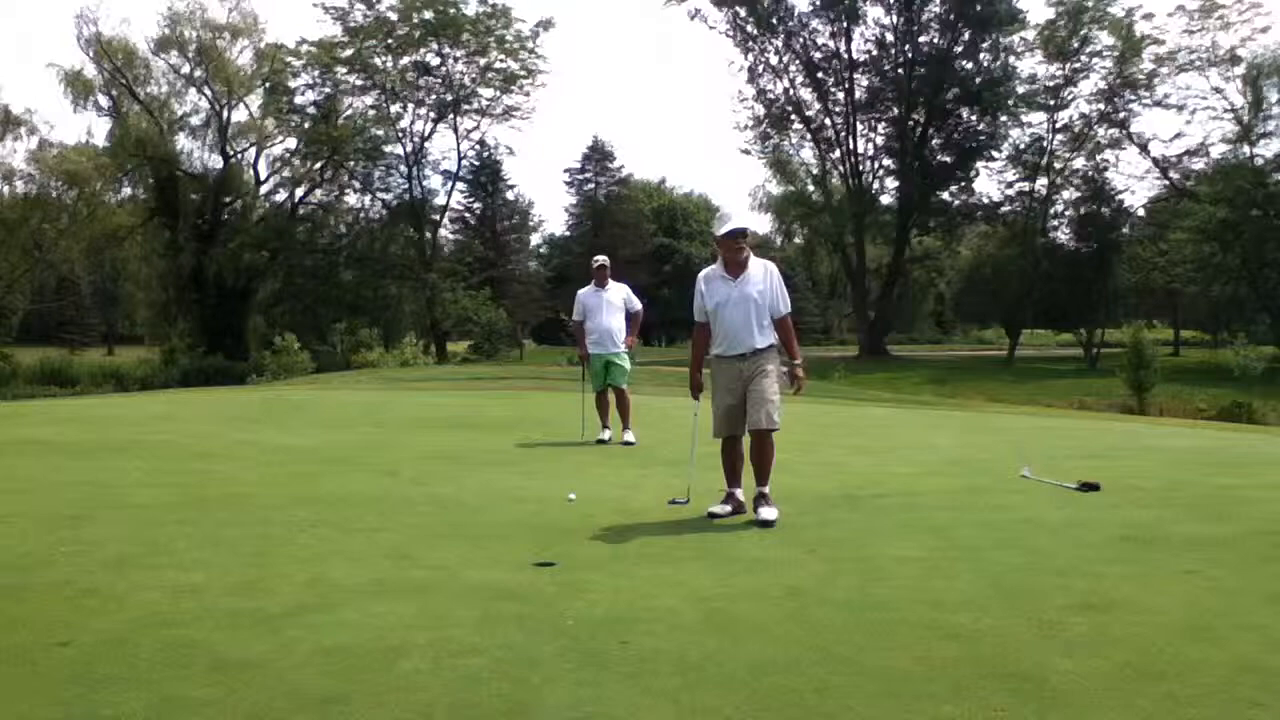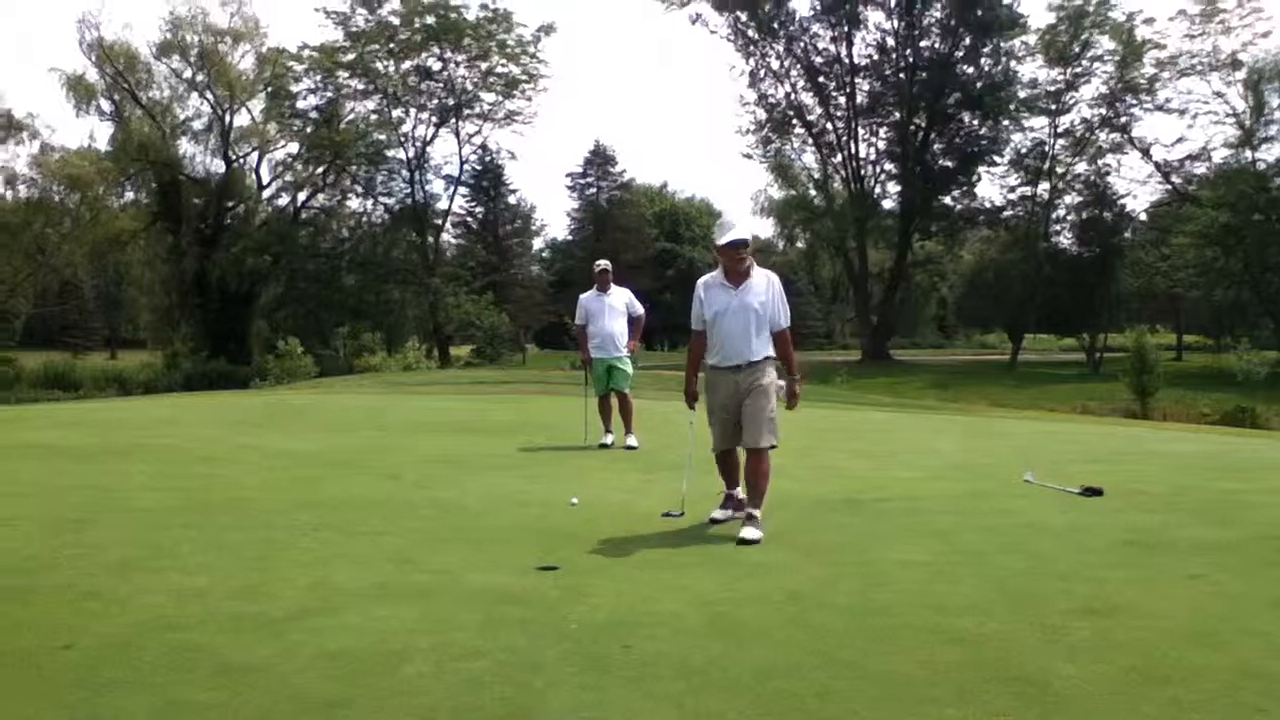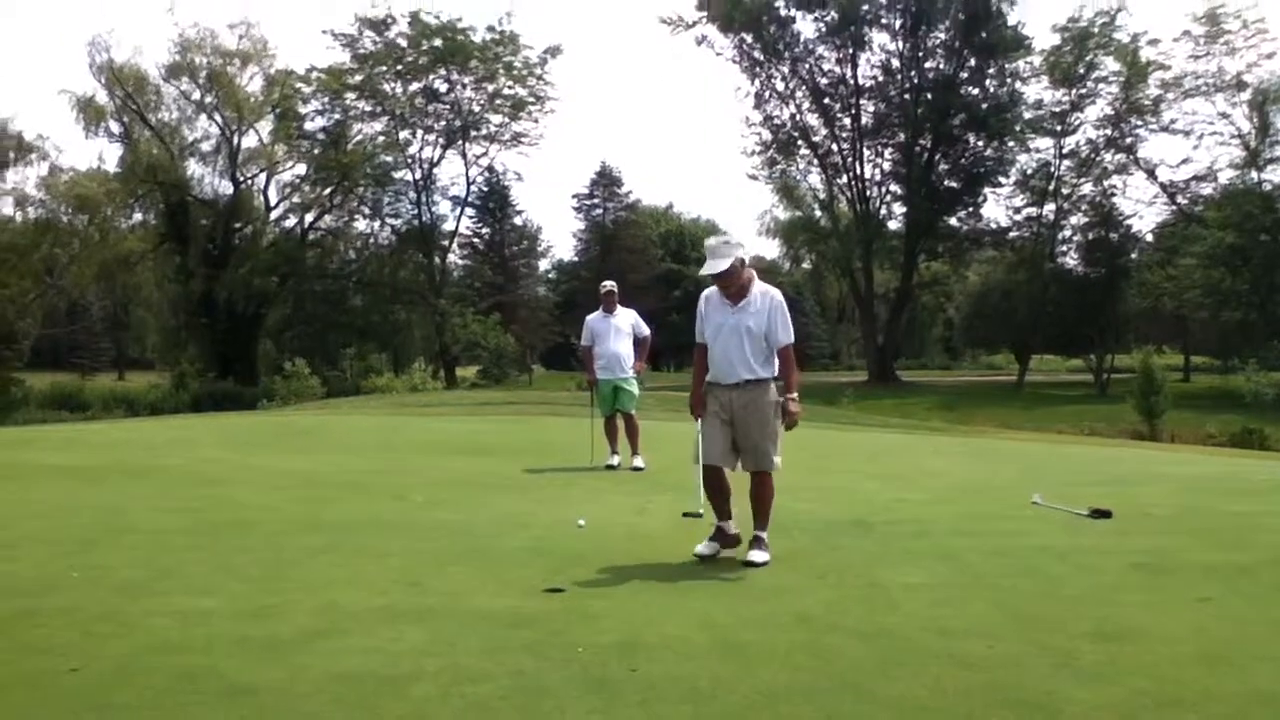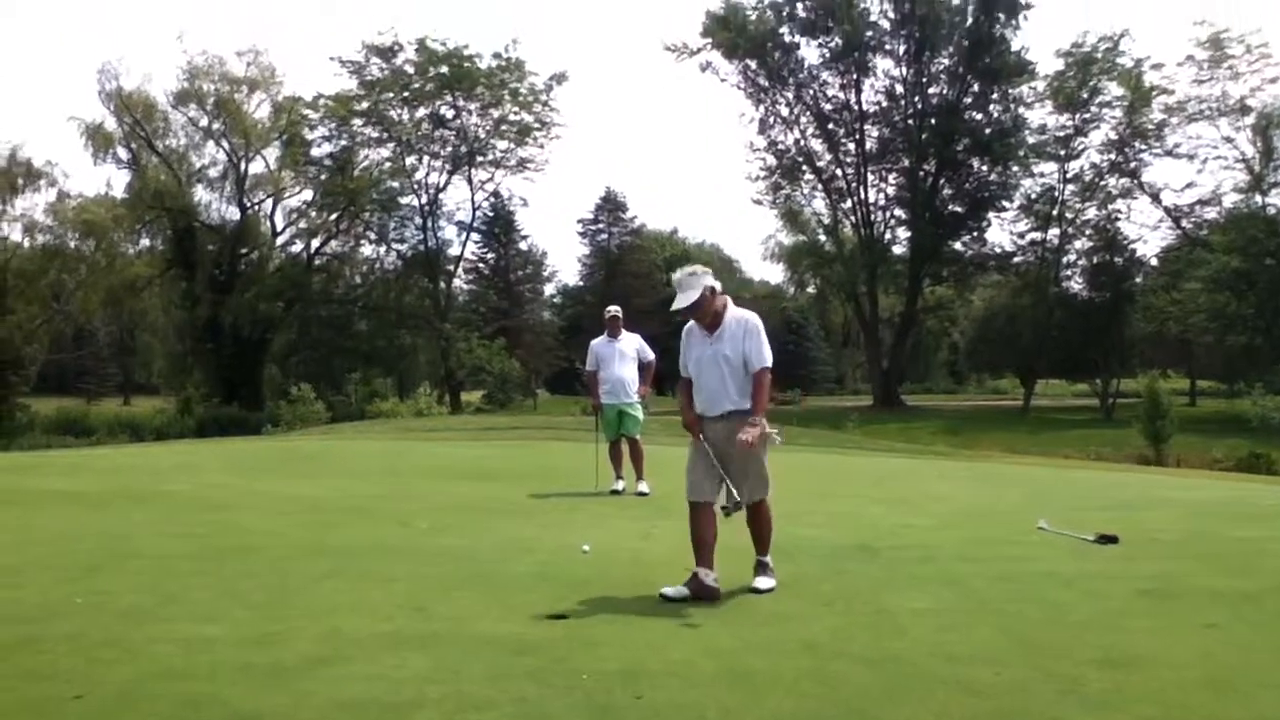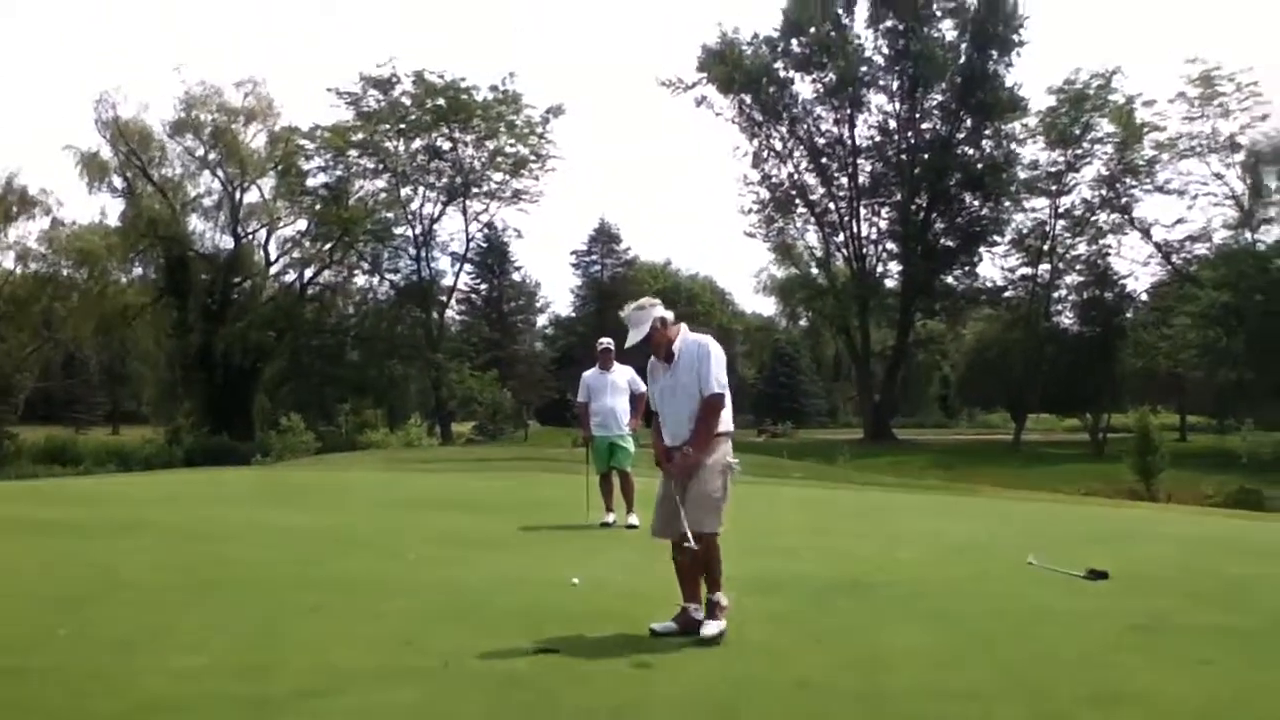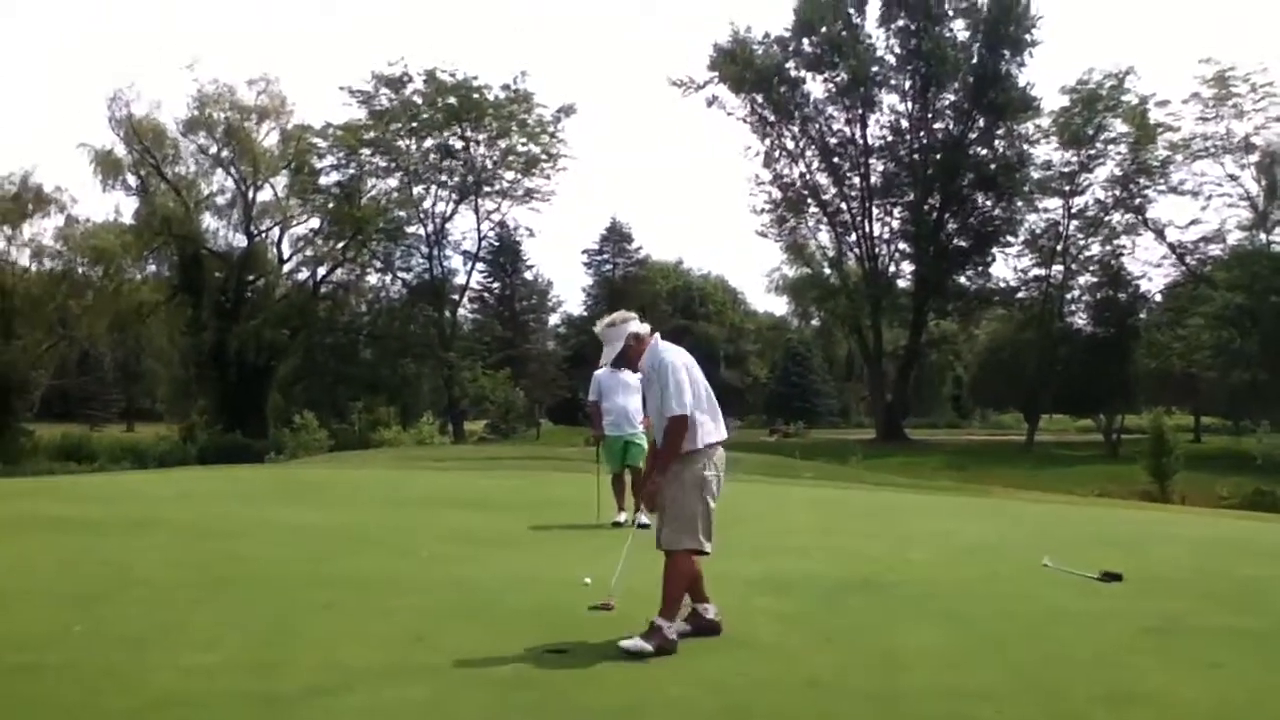
dt=0.3s
person 1, frame 1
left shoulder: (767, 271)
right shoulder: (705, 279)
left elbow: (782, 320)
right elbow: (701, 328)
left wrist: (796, 362)
right wrist: (695, 370)
left hip: (762, 360)
right hip: (724, 364)
left knee: (761, 429)
right knee: (729, 434)
left ankle: (763, 495)
right ankle: (734, 494)
person 1, frame 2
left shoulder: (769, 282)
right shoulder: (705, 286)
left elbow: (781, 333)
right elbow: (698, 337)
left wrist: (793, 377)
right wrist: (690, 379)
left hip: (759, 373)
right hip: (719, 375)
left knee: (758, 446)
right knee: (724, 446)
left ankle: (753, 516)
right ankle: (734, 496)
person 1, frame 3
left shoulder: (769, 298)
right shoulder: (707, 299)
left elbow: (785, 350)
left wrist: (791, 396)
right wrist: (697, 389)
left hip: (756, 393)
right hip: (717, 394)
left knee: (761, 469)
right knee: (711, 466)
left ankle: (760, 538)
right ankle: (725, 529)
person 1, frame 4
left shoulder: (747, 322)
right shoulder: (689, 332)
left elbow: (761, 375)
left wrist: (755, 422)
right wrist: (687, 412)
left hip: (740, 423)
right hip: (704, 426)
left knee: (754, 499)
right knee: (699, 500)
left ankle: (764, 563)
right ankle: (704, 578)
person 1, frame 5
left shoulder: (702, 347)
right shoulder: (655, 364)
left elbow: (714, 402)
left wrist: (691, 452)
right wrist: (660, 447)
left hip: (709, 450)
right hip: (677, 455)
left knee: (700, 529)
right knee: (676, 533)
left ankle: (715, 601)
right ankle: (692, 608)
person 1, frame 6
left shoulder: (668, 361)
right shoulder: (650, 367)
left elbow: (680, 423)
left wrist: (658, 476)
right wrist: (651, 469)
left hip: (698, 458)
right hip: (675, 461)
left knee: (679, 544)
right knee: (674, 543)
left ankle: (664, 629)
right ankle: (704, 612)
person 2, frame 1
left shoulder: (622, 290)
right shoulder: (583, 295)
left elbow: (637, 310)
right elbow: (577, 322)
left wrist: (632, 336)
right wrist: (581, 347)
left hip: (618, 349)
right hip: (594, 351)
left knee: (620, 389)
right knee: (600, 390)
left ankle: (627, 429)
right ankle: (605, 429)
person 2, frame 2
left shoulder: (624, 294)
right shoulder: (585, 299)
left elbow: (639, 315)
right elbow: (580, 327)
left wrist: (634, 340)
right wrist: (584, 351)
left hip: (620, 354)
right hip: (597, 356)
left knee: (623, 393)
right knee: (603, 395)
left ankle: (629, 434)
right ankle: (608, 433)
person 2, frame 3
left shoulder: (630, 315)
right shoulder: (591, 320)
left elbow: (645, 336)
right elbow: (586, 348)
left wrist: (641, 361)
right wrist: (590, 373)
left hip: (626, 375)
right hip: (602, 376)
left knee: (629, 414)
right knee: (609, 416)
left ankle: (636, 455)
right ankle: (614, 454)
person 2, frame 4
left shoulder: (635, 339)
right shoulder: (596, 345)
left elbow: (650, 360)
right elbow: (591, 372)
left wrist: (645, 385)
right wrist: (595, 397)
left hip: (631, 399)
right hip: (607, 401)
left knee: (634, 439)
right knee: (614, 440)
left ankle: (641, 480)
right ankle: (619, 479)
person 2, frame 5
left shoulder: (627, 372)
right shoulder: (587, 376)
left elbow: (642, 393)
right elbow: (582, 404)
left wrist: (636, 418)
right wrist: (585, 430)
left hip: (622, 431)
right hip: (598, 433)
left knee: (624, 472)
right knee: (604, 473)
left ankle: (631, 512)
right ankle: (609, 512)
person 2, frame 6
left shoulder: (637, 372)
right shoulder: (599, 376)
right elbow: (593, 403)
right wrist: (597, 428)
left hip: (635, 431)
right hip: (611, 432)
left knee: (637, 470)
right knee: (617, 472)
left ankle: (640, 511)
right ankle: (621, 511)
